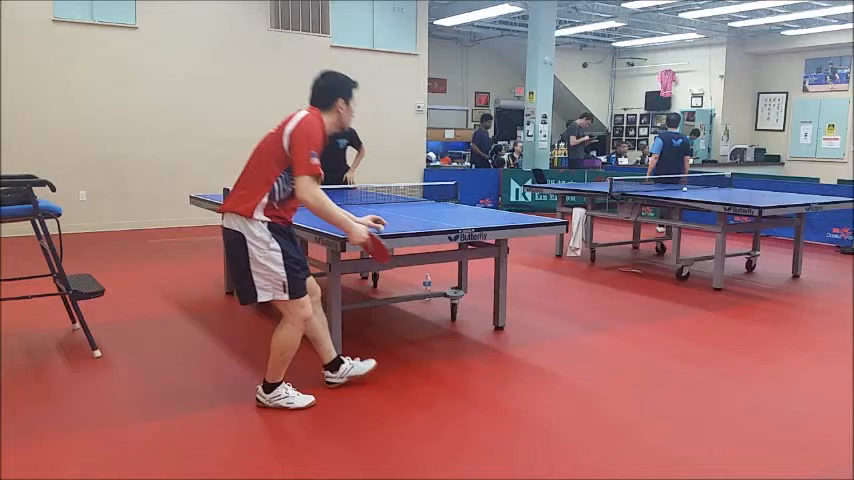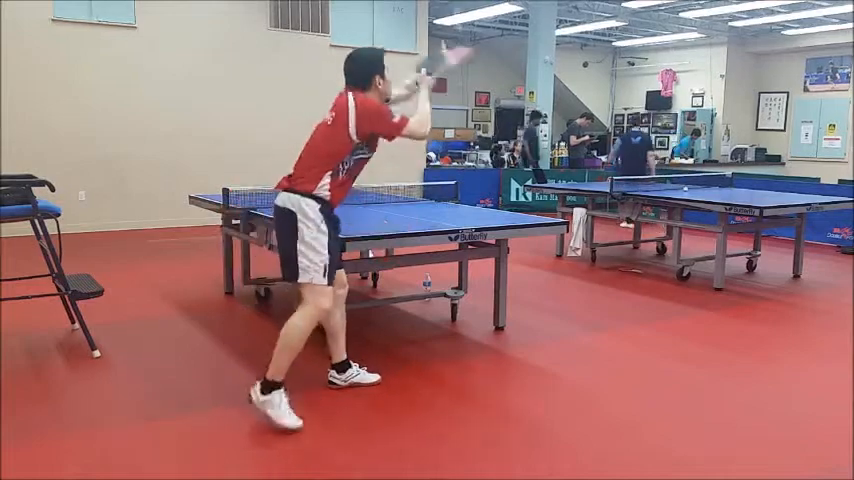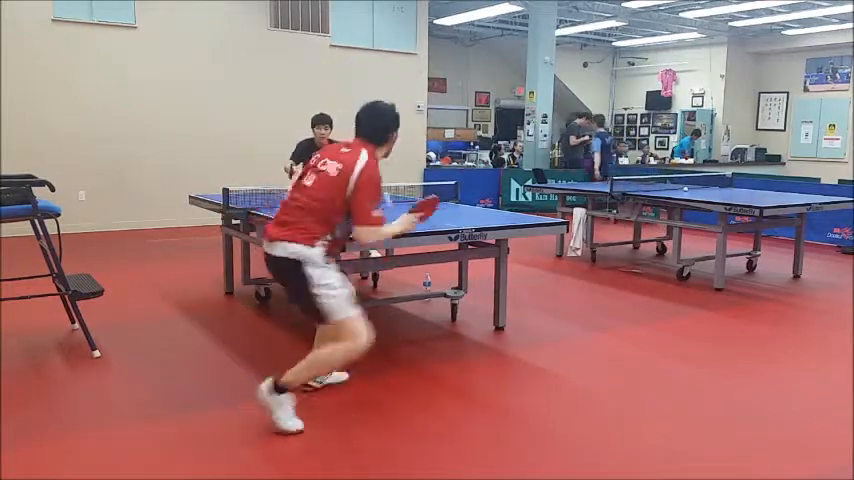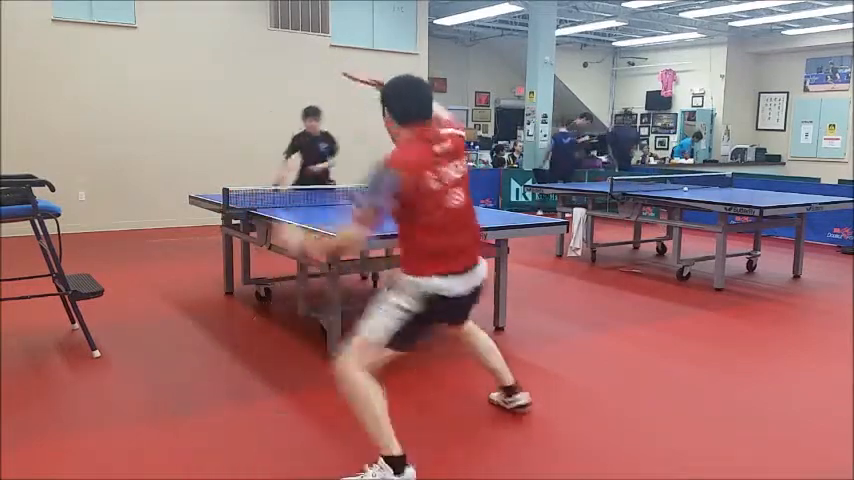
dt=1s
person 1, frame 1
left shoulder: (309, 126)
right shoulder: (308, 125)
left elbow: (306, 195)
right elbow: (306, 193)
left wrist: (354, 220)
right wrist: (350, 229)
left hip: (268, 223)
right hip: (252, 226)
left knee: (312, 294)
right knee: (299, 312)
left ankle: (335, 366)
right ankle: (271, 389)
person 1, frame 2
left shoulder: (349, 100)
right shoulder: (366, 108)
left elbow: (396, 95)
right elbow: (420, 130)
left wrist: (420, 85)
right wrist: (424, 92)
left hip: (310, 206)
right hip: (303, 208)
left knee: (337, 289)
right knee: (317, 304)
left ankle: (341, 369)
right ankle: (269, 389)
person 1, frame 3
left shoulder: (329, 152)
right shoulder: (367, 167)
left elbow: (294, 196)
right elbow: (366, 235)
left wrist: (291, 216)
right wrist: (403, 225)
left hip: (279, 247)
right hip: (301, 253)
left knee: (339, 303)
right knee: (357, 340)
left ankle: (316, 372)
right ankle: (280, 389)
person 1, frame 4
left shoulder: (395, 167)
right shoulder: (453, 138)
left elbow: (356, 237)
left wrist: (311, 244)
left hip: (428, 284)
right hip: (468, 274)
left knee: (350, 366)
right knee: (459, 324)
right ankle: (512, 391)
